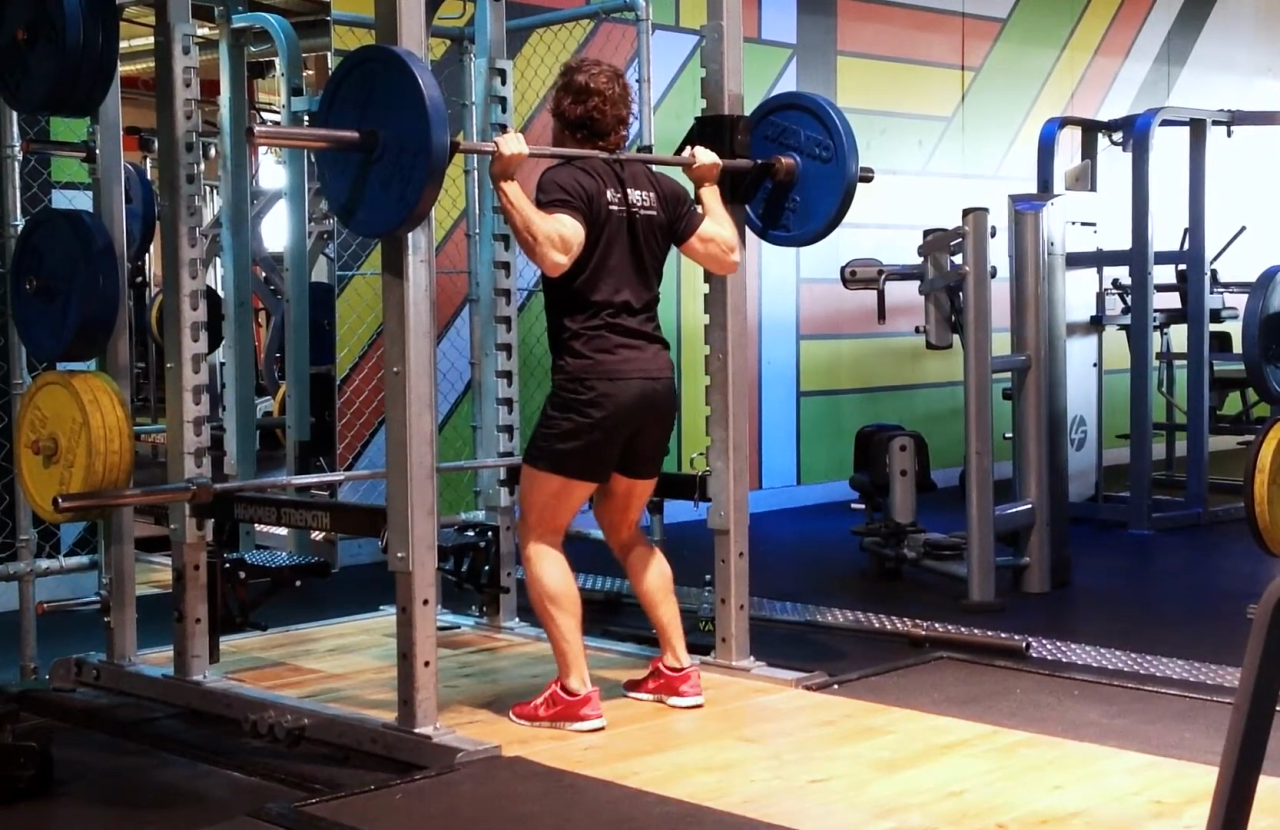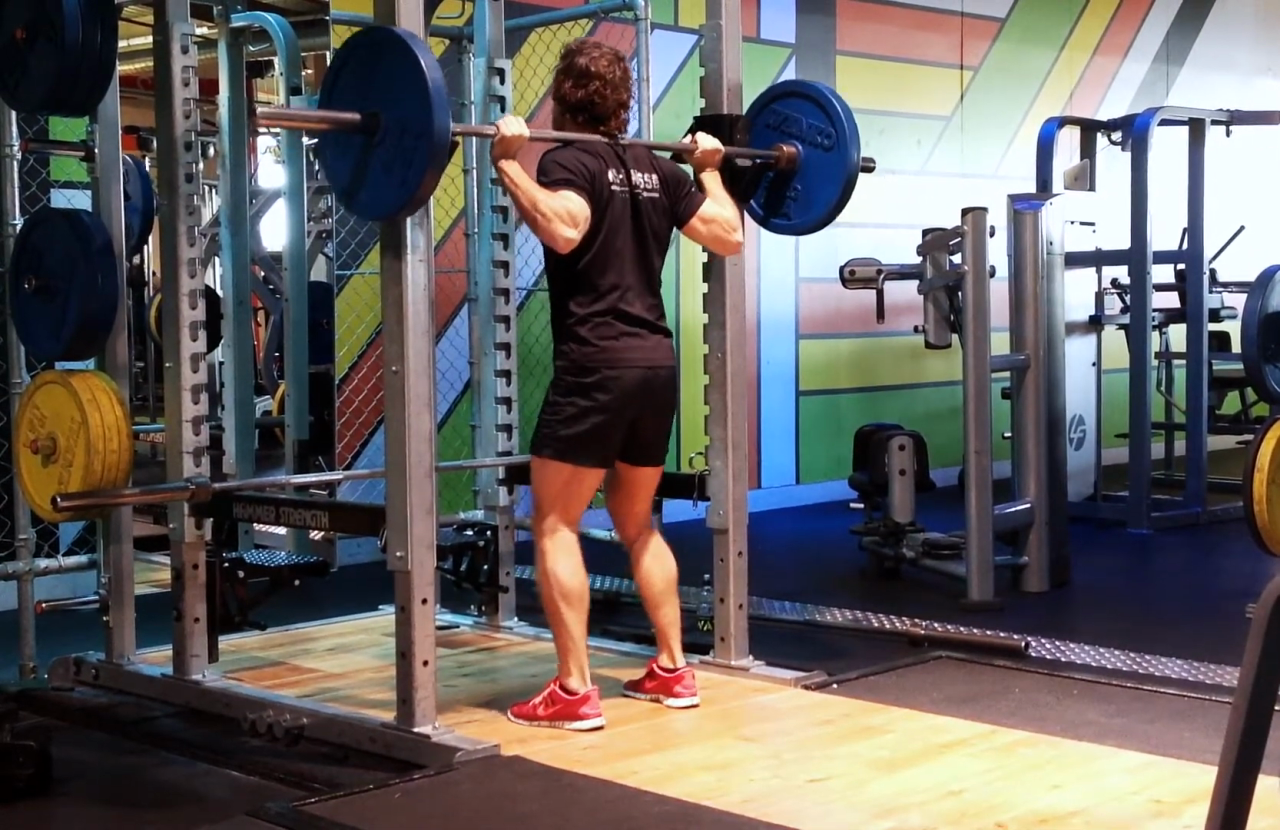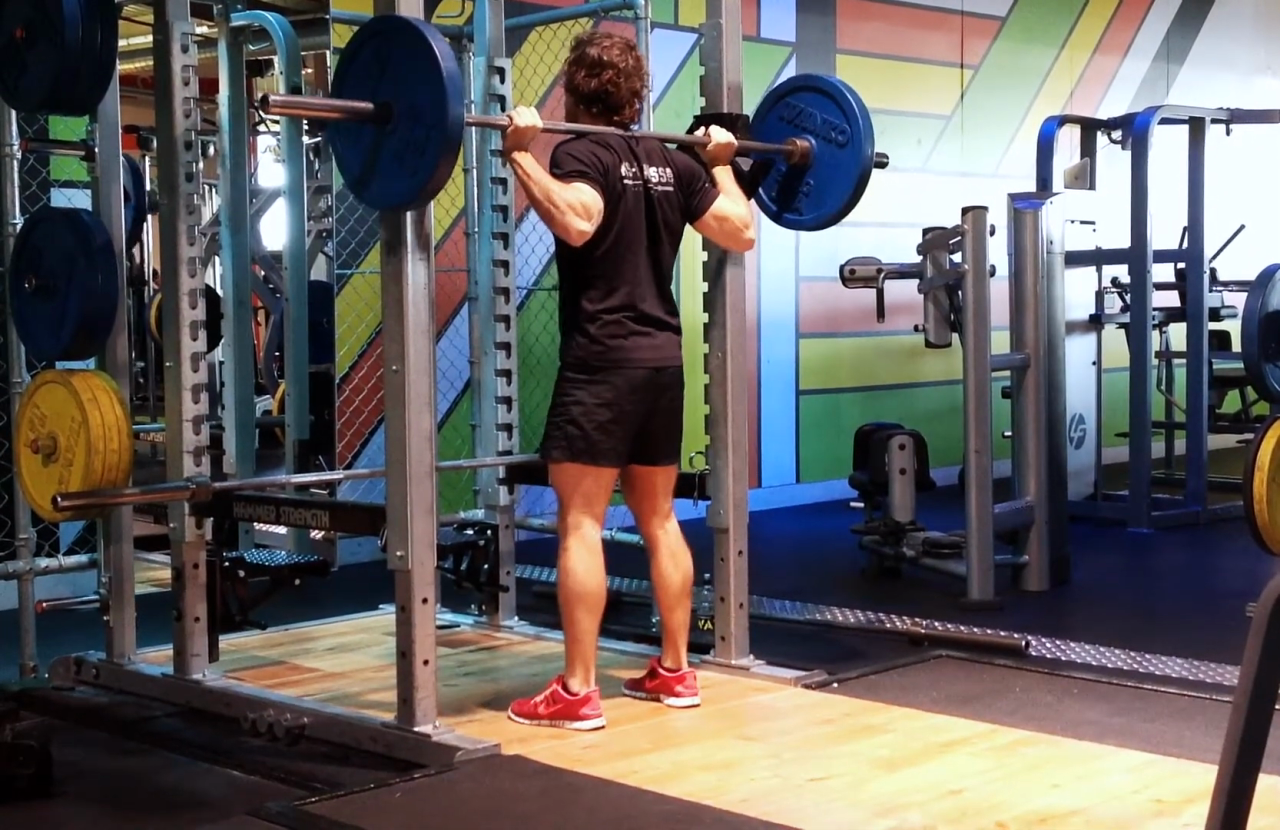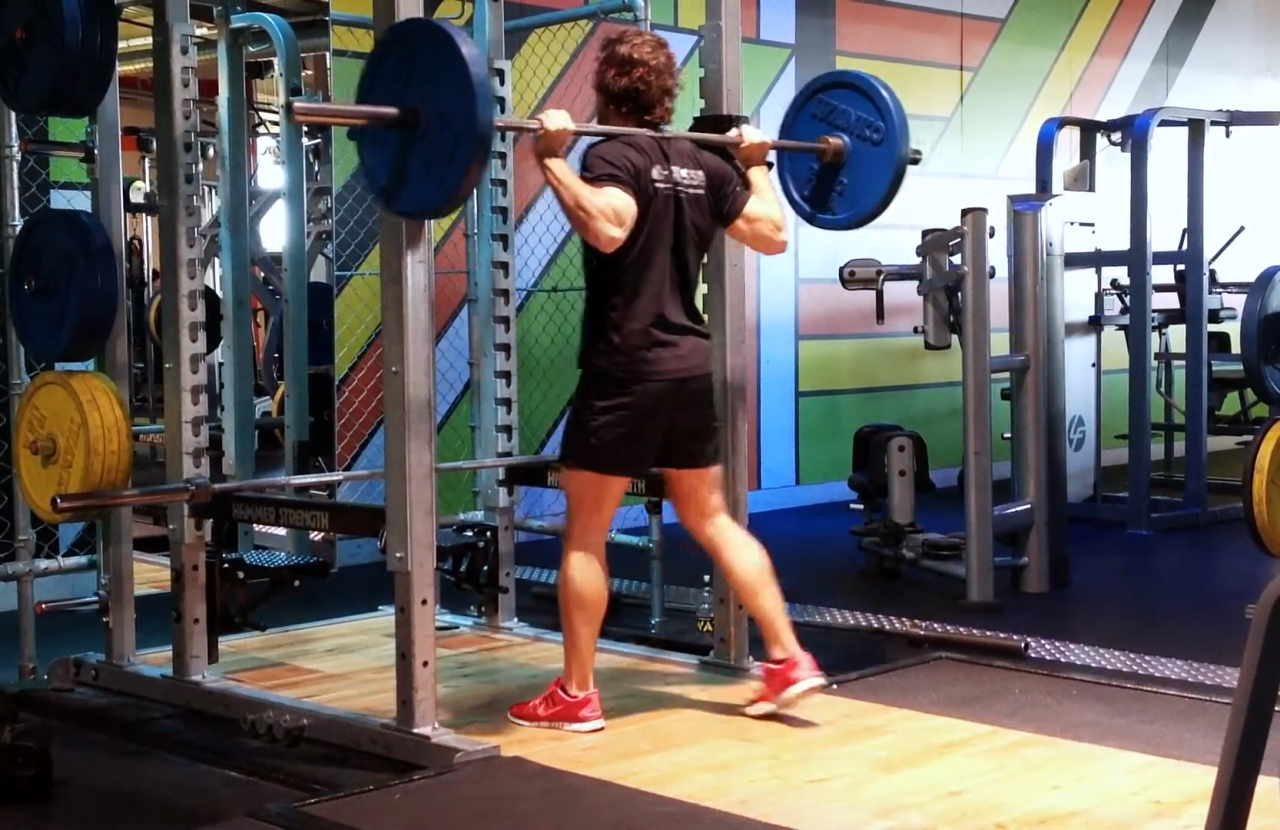
dt=0.7s
person 1, frame 1
left shoulder: (565, 180)
right shoulder: (658, 187)
left elbow: (555, 253)
right elbow: (726, 255)
left wrist: (507, 180)
right wrist: (708, 185)
left hip: (594, 384)
right hip: (655, 379)
left knee: (538, 536)
right knee: (625, 529)
left ankle: (575, 692)
right ankle: (678, 668)
person 1, frame 2
left shoulder: (565, 161)
right shoulder: (659, 170)
left elbow: (564, 229)
right elbow: (729, 236)
left wrist: (508, 161)
right wrist: (709, 169)
left hip: (597, 367)
right hip: (657, 363)
left knee: (554, 526)
right knee: (636, 523)
left ankle: (575, 691)
right ankle: (673, 670)
person 1, frame 3
left shoulder: (579, 152)
right shoulder: (673, 163)
left elbow: (577, 221)
right elbow: (740, 231)
left wrist: (520, 153)
right wrist: (722, 164)
left hip: (602, 362)
right hip: (662, 358)
left knee: (579, 524)
right knee: (658, 519)
left ankle: (577, 691)
right ankle: (674, 670)
person 1, frame 4
left shoulder: (608, 155)
right shoulder: (703, 165)
left elbow: (608, 228)
right elbow: (772, 234)
left wrist: (552, 159)
right wrist: (753, 165)
left hip: (625, 370)
right hip: (689, 367)
left knee: (583, 536)
right knee: (711, 520)
left ankle: (575, 694)
right ankle: (787, 660)
